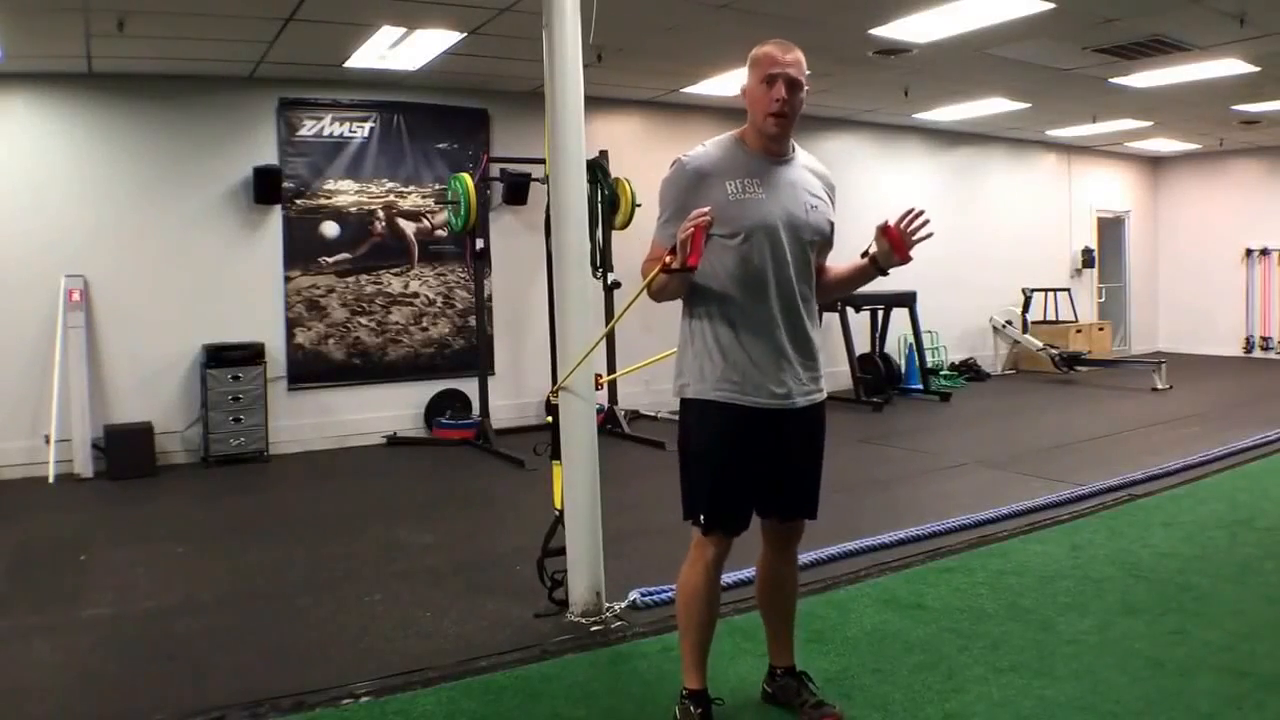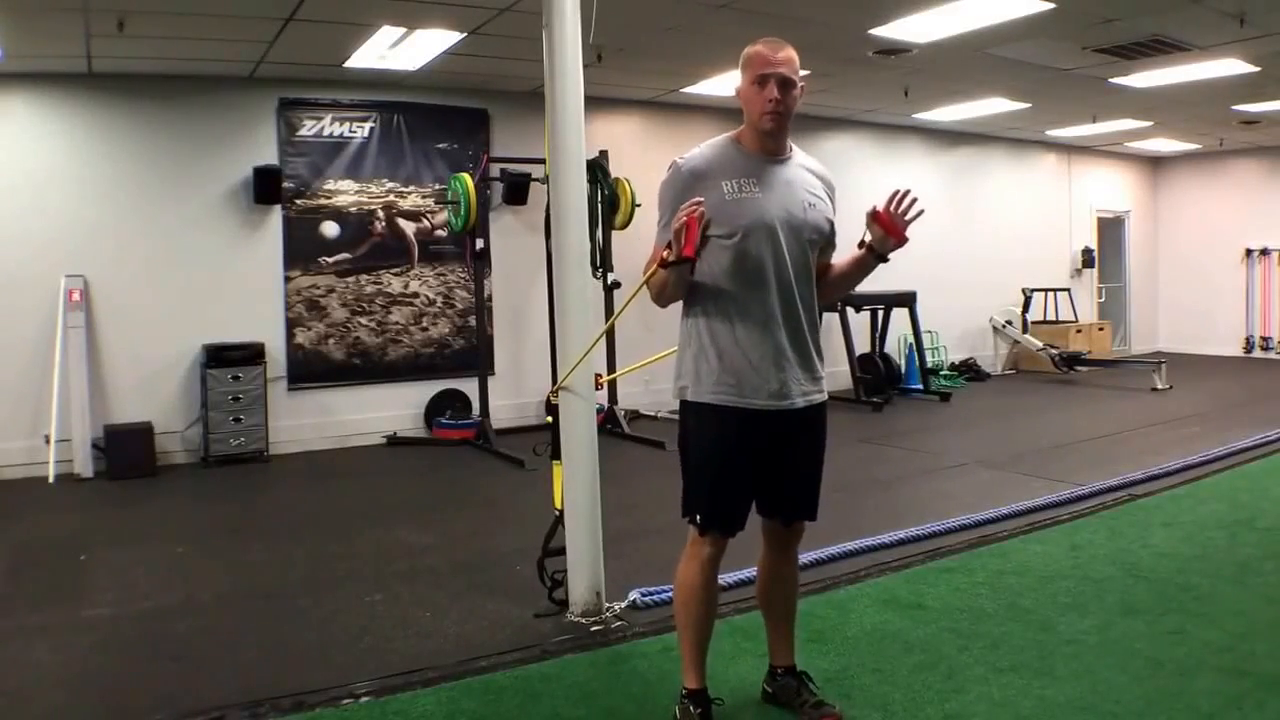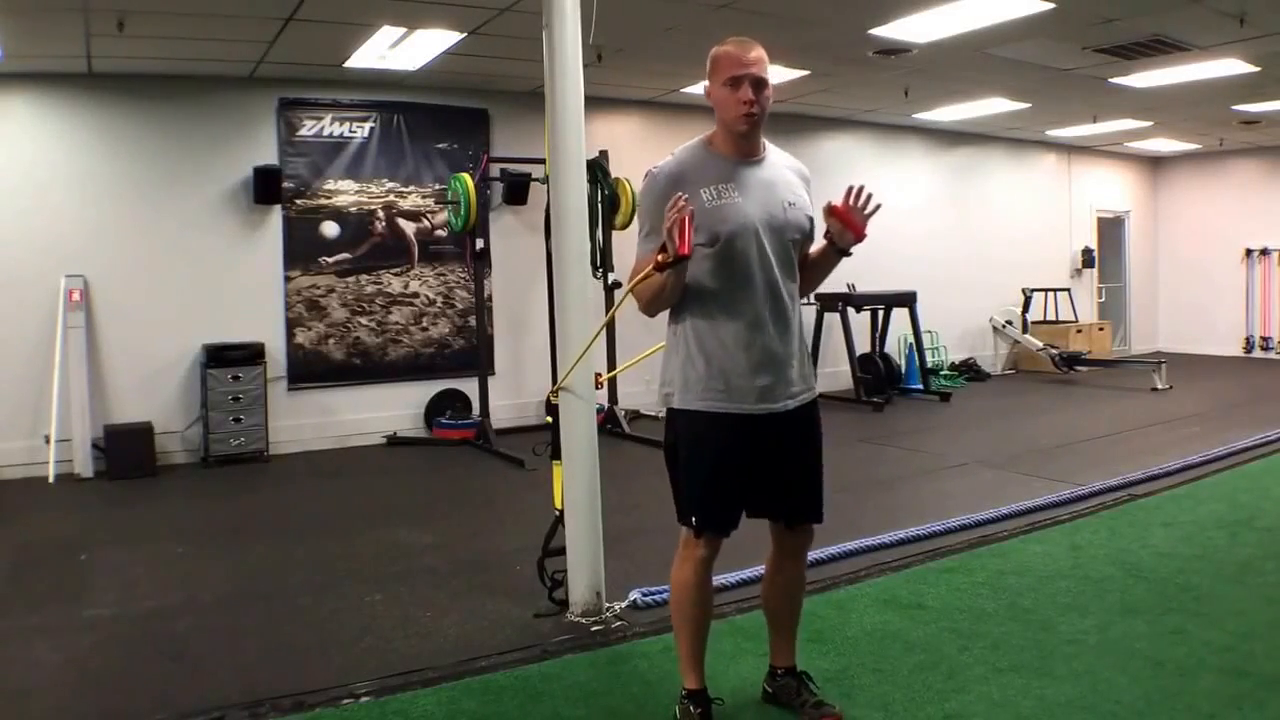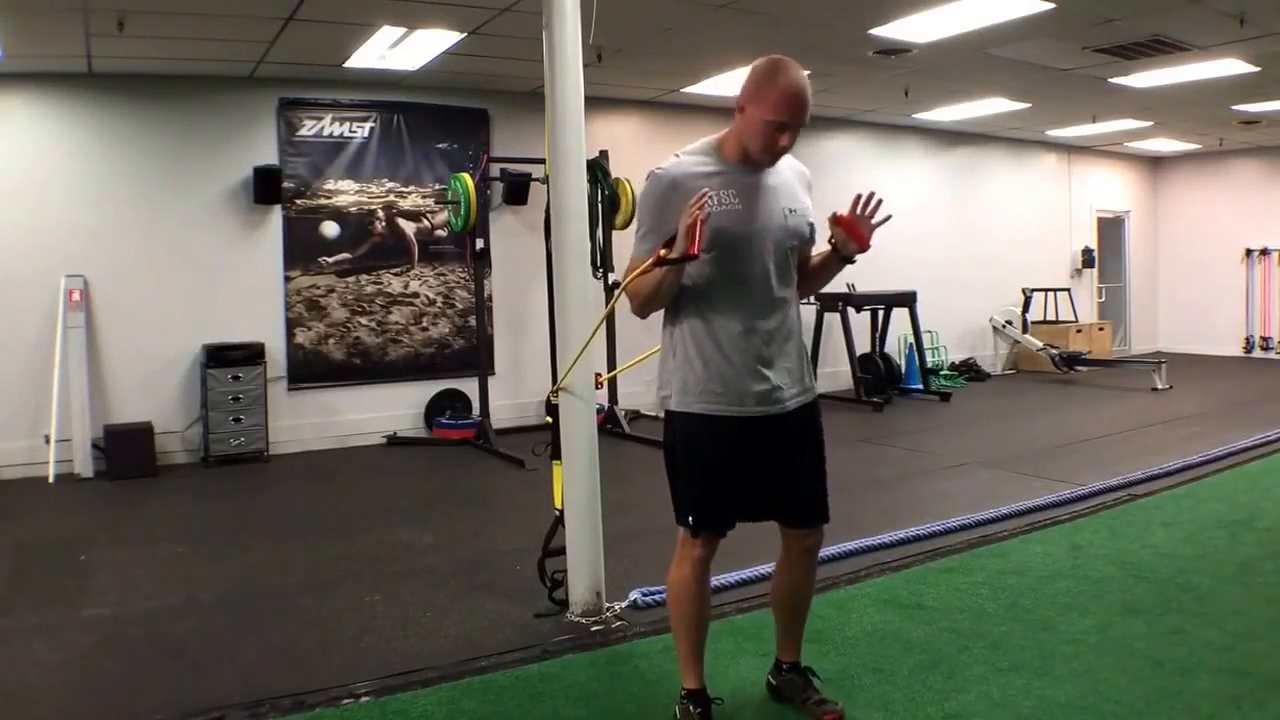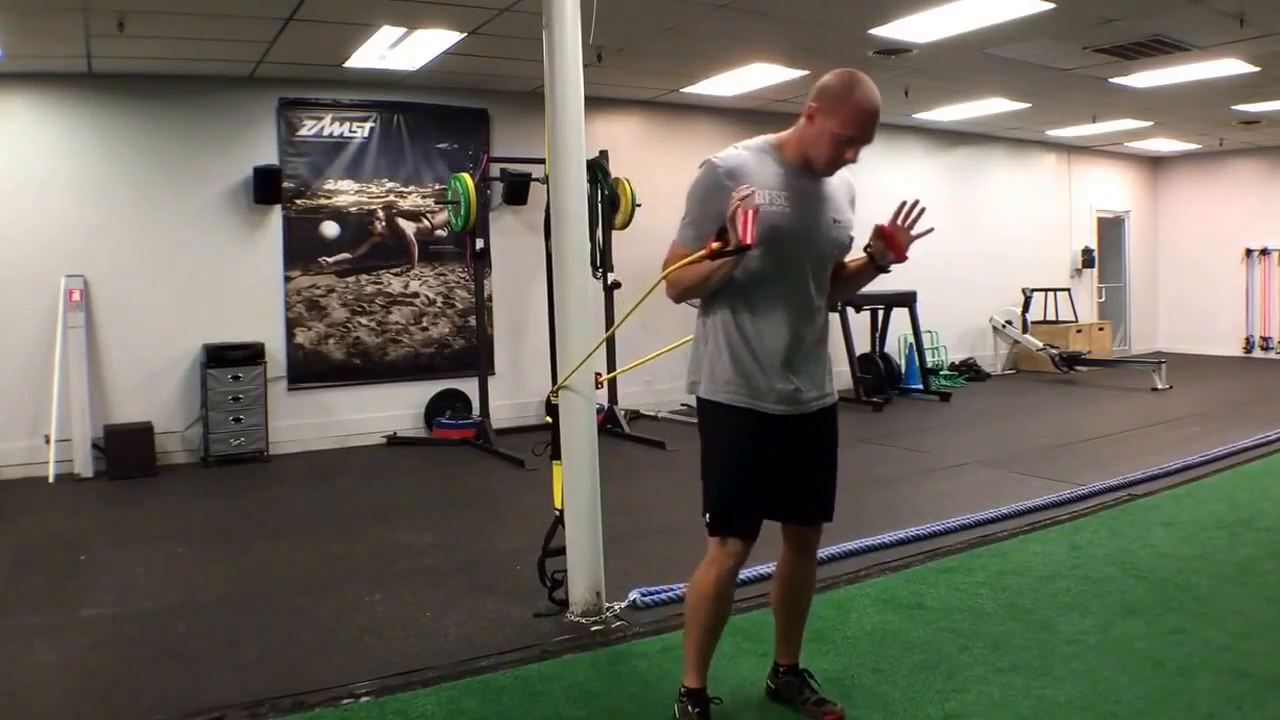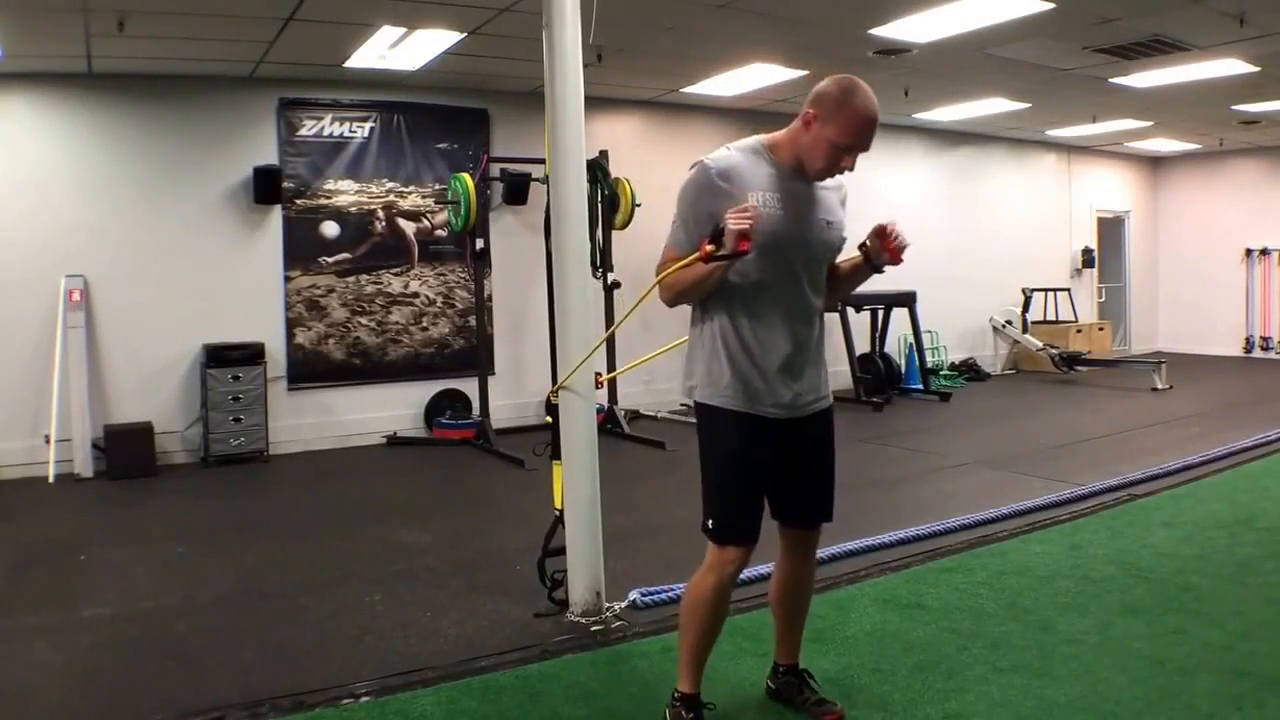
dt=0.4s
person 1, frame 1
left shoulder: (817, 179)
right shoulder: (698, 170)
right elbow: (656, 283)
left wrist: (875, 263)
right wrist: (681, 264)
left hip: (799, 392)
right hip: (720, 392)
left knee: (784, 534)
right knee: (713, 540)
person 1, frame 2
left shoulder: (817, 179)
right shoulder: (696, 171)
right elbow: (660, 292)
left wrist: (874, 251)
right wrist: (677, 254)
left hip: (800, 392)
right hip: (720, 394)
left knee: (786, 535)
right knee: (709, 538)
person 1, frame 3
left shoulder: (794, 175)
right shoulder: (673, 177)
right elbow: (647, 300)
left wrist: (837, 246)
right wrist: (674, 258)
left hip: (791, 394)
right hip: (707, 399)
left knee: (794, 536)
right knee: (702, 541)
person 1, frame 4
left shoulder: (797, 179)
right shoulder: (676, 180)
right elbow: (639, 298)
left wrist: (842, 252)
right wrist: (679, 255)
left hip: (790, 395)
right hip: (706, 401)
left knee: (805, 537)
right knee: (698, 545)
person 1, frame 5
left shoulder: (840, 191)
right shoulder: (728, 172)
right elbow: (677, 284)
left wrist: (878, 259)
right wrist: (732, 251)
left hip: (810, 395)
right hip: (735, 394)
left knee: (804, 537)
right knee: (729, 546)
person 1, frame 6
left shoulder: (832, 191)
right shoulder: (720, 174)
right elbow: (670, 288)
left wrist: (869, 262)
right wrist: (724, 253)
left hip: (807, 397)
right hip: (734, 398)
left knee: (802, 539)
right knee: (730, 552)
